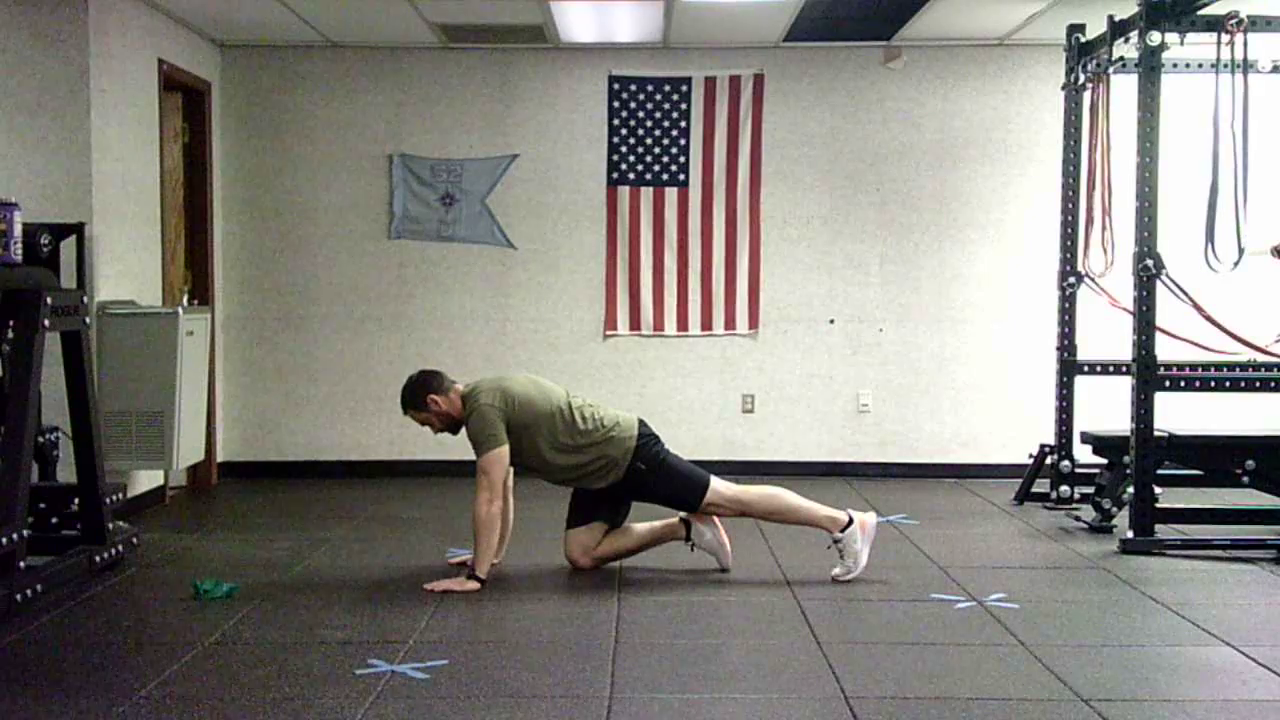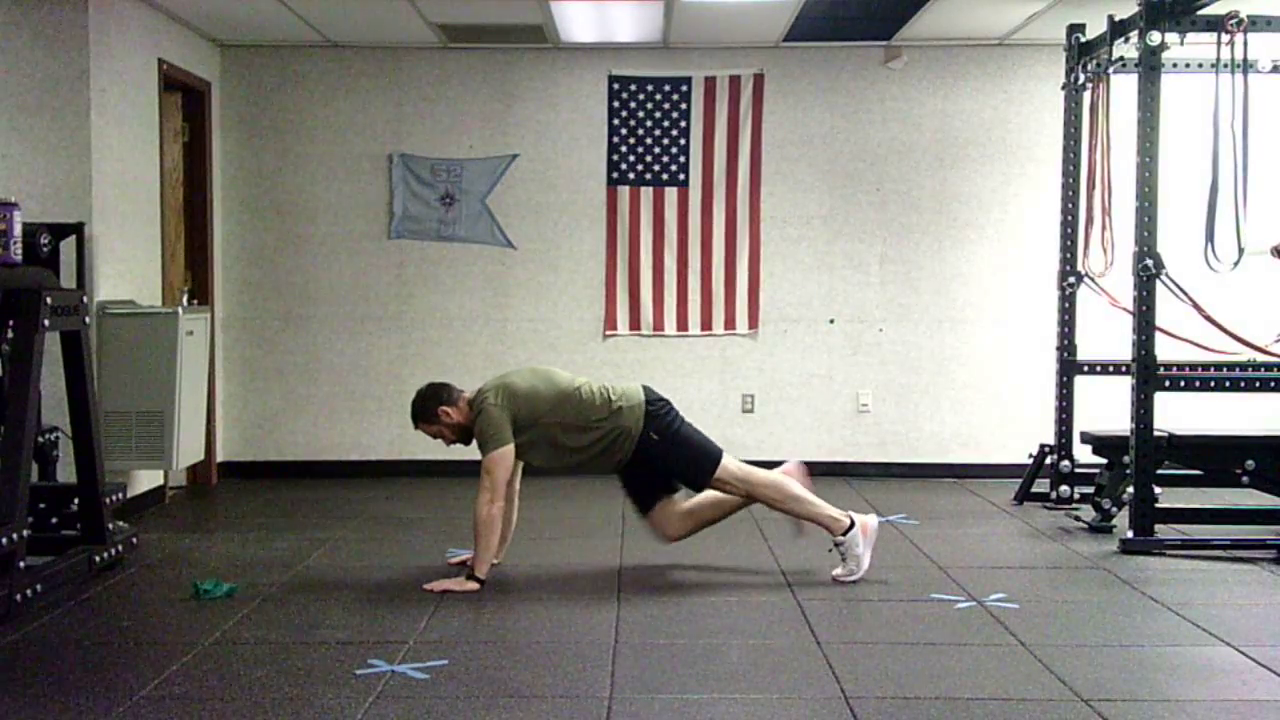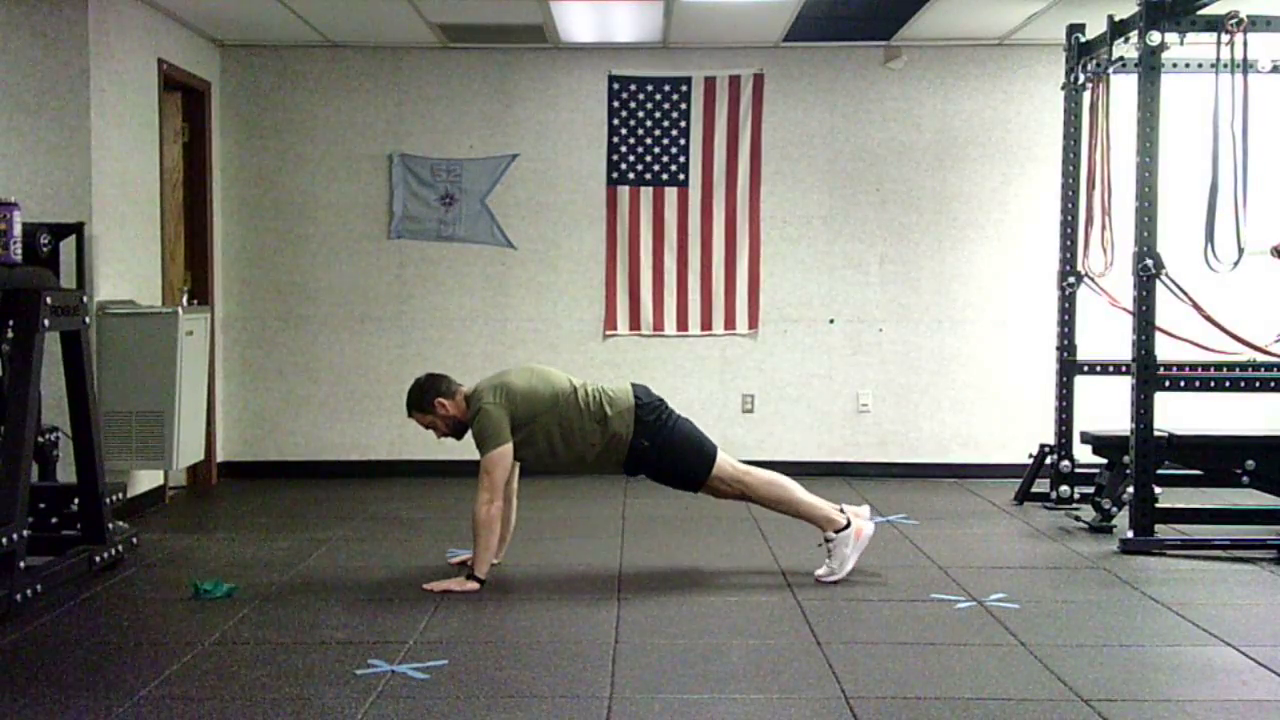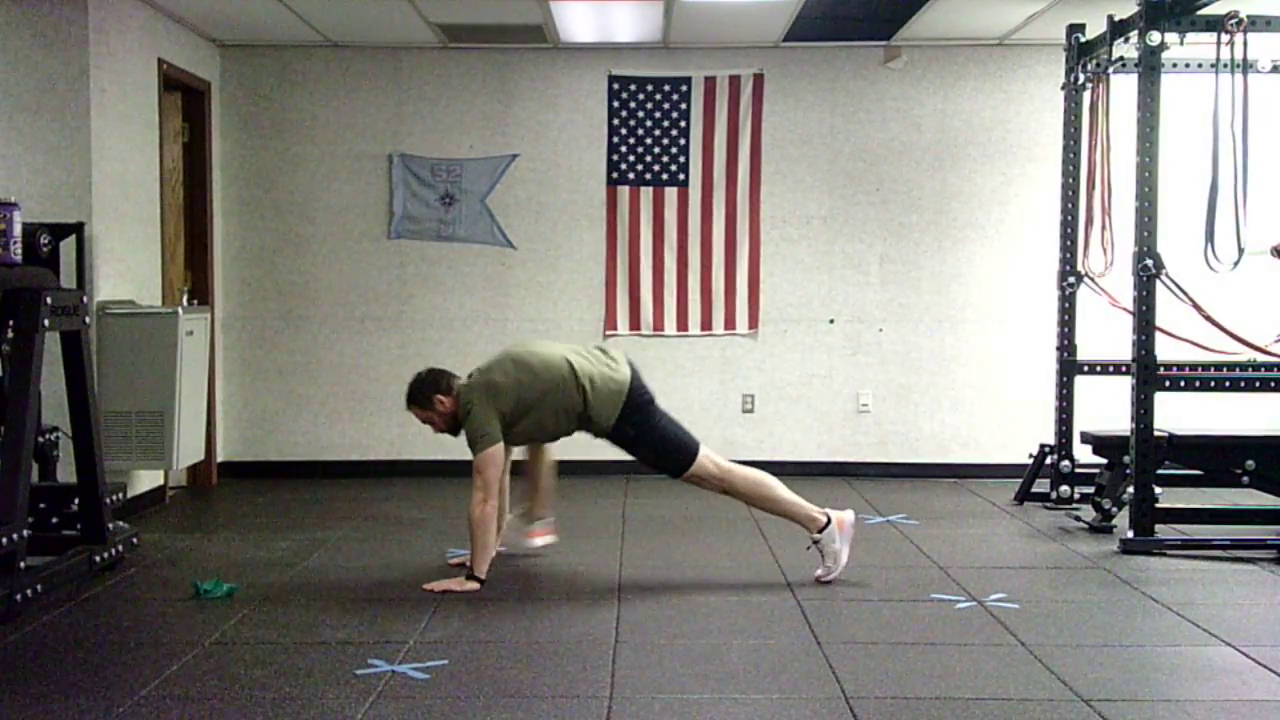
dt=0.7s
person 1, frame 1
left shoulder: (482, 410)
right shoulder: (490, 396)
left elbow: (490, 498)
right elbow: (503, 491)
left wrist: (476, 575)
right wrist: (492, 553)
left hip: (626, 455)
right hip: (607, 464)
left knee: (729, 498)
right knee: (581, 555)
left ankle: (846, 524)
right ankle: (687, 529)
person 1, frame 2
left shoulder: (489, 412)
right shoulder: (499, 405)
left elbow: (491, 500)
right elbow: (509, 491)
left wrist: (476, 576)
right wrist: (493, 553)
left hip: (639, 423)
right hip: (628, 432)
left knee: (735, 477)
right knee: (670, 526)
left ankle: (848, 527)
right ankle: (781, 481)
person 1, frame 3
left shoulder: (487, 410)
right shoulder: (495, 398)
left elbow: (491, 499)
right elbow: (507, 489)
left wrist: (475, 576)
right wrist: (493, 553)
left hip: (635, 425)
right hip: (629, 425)
left knee: (733, 477)
right knee: (727, 484)
left ankle: (842, 527)
right ankle: (844, 515)
person 1, frame 4
left shoulder: (477, 408)
right shoulder: (485, 391)
left elbow: (485, 496)
right elbow: (498, 480)
left wrist: (475, 575)
right wrist: (488, 546)
left hip: (615, 402)
left knee: (711, 472)
left ankle: (825, 524)
right ankle: (537, 521)
